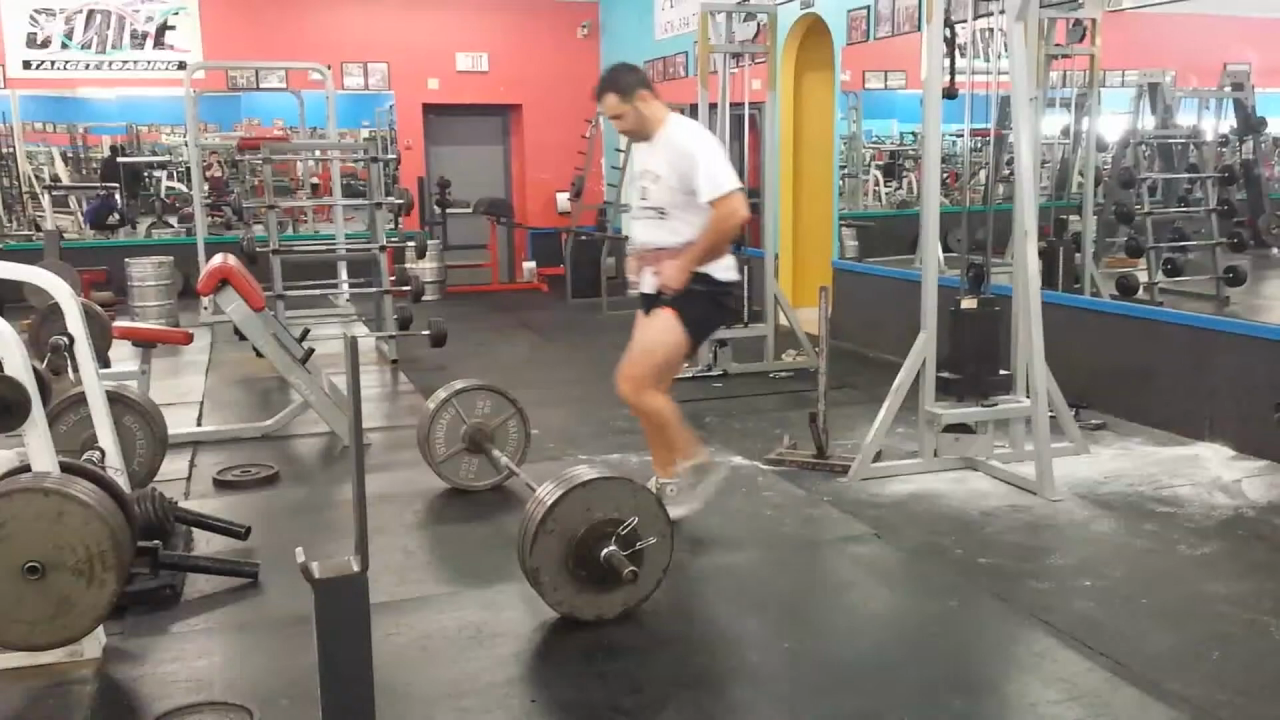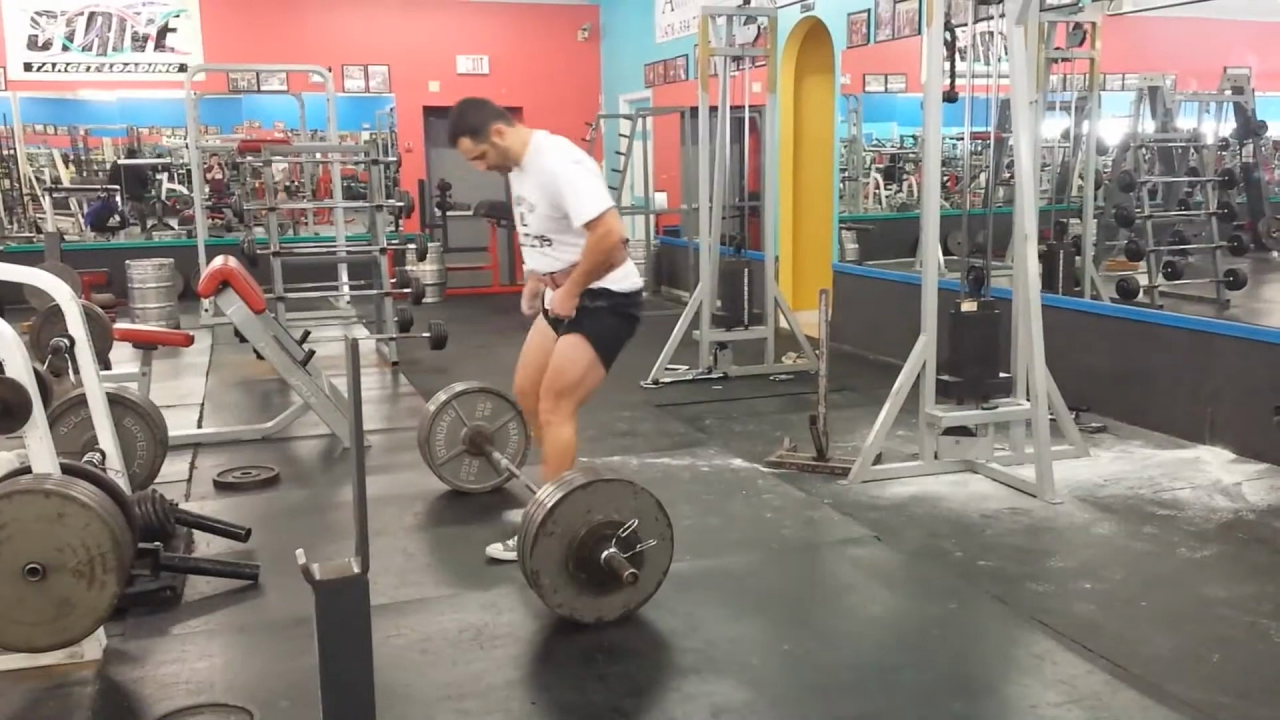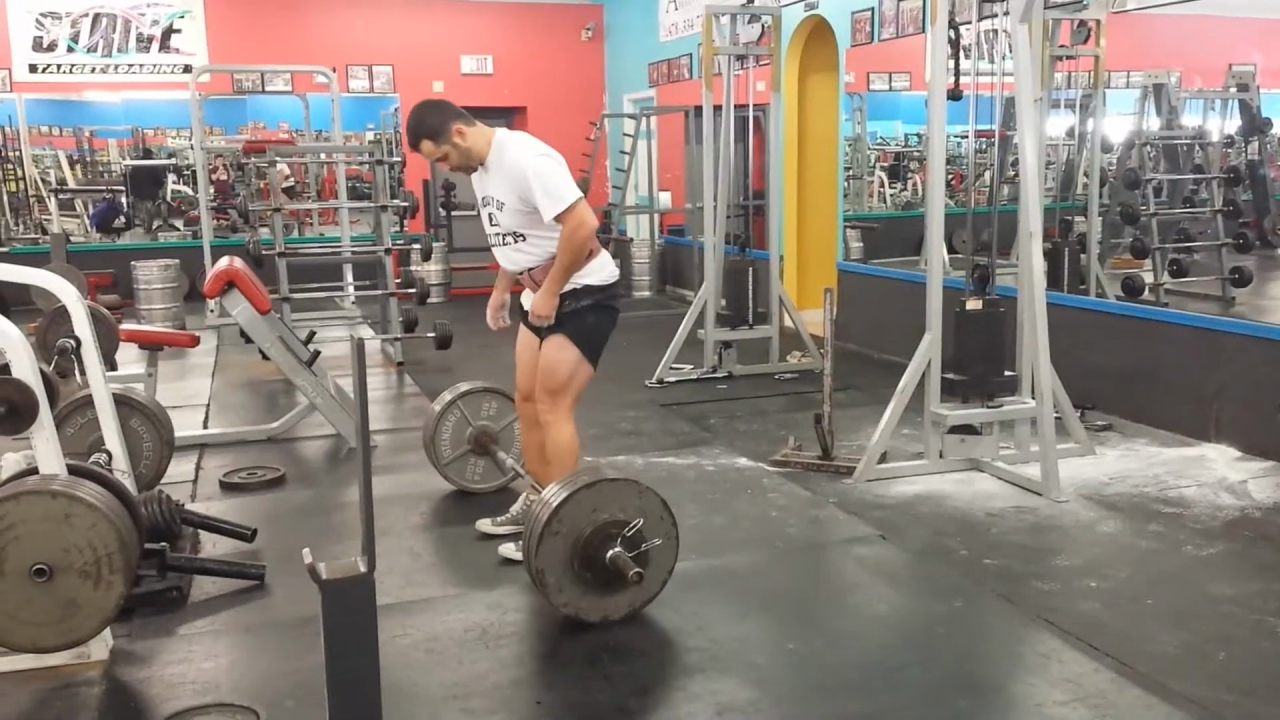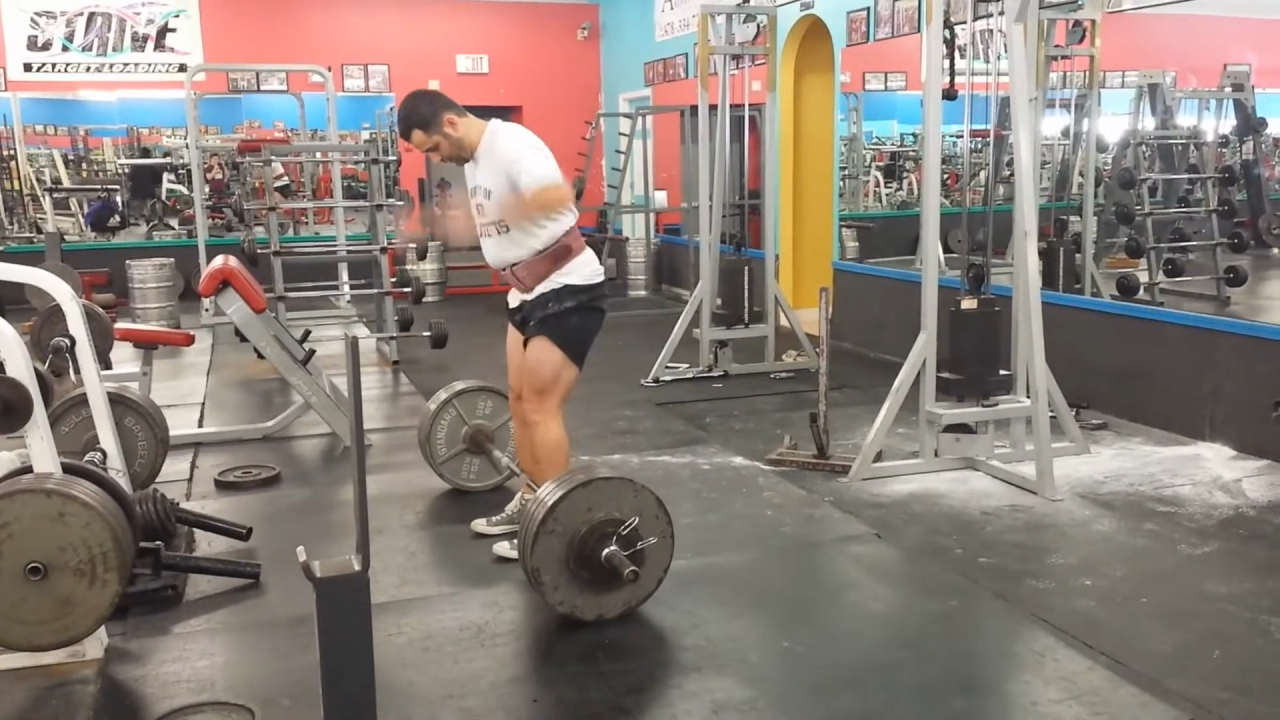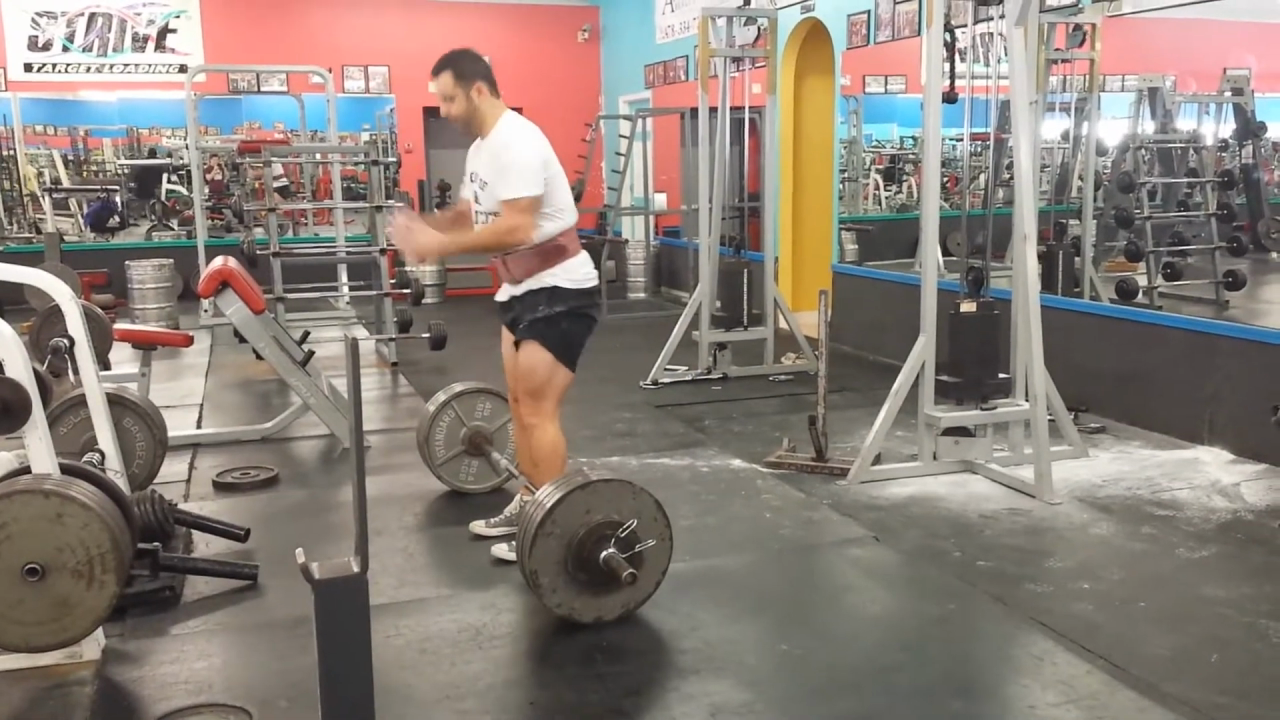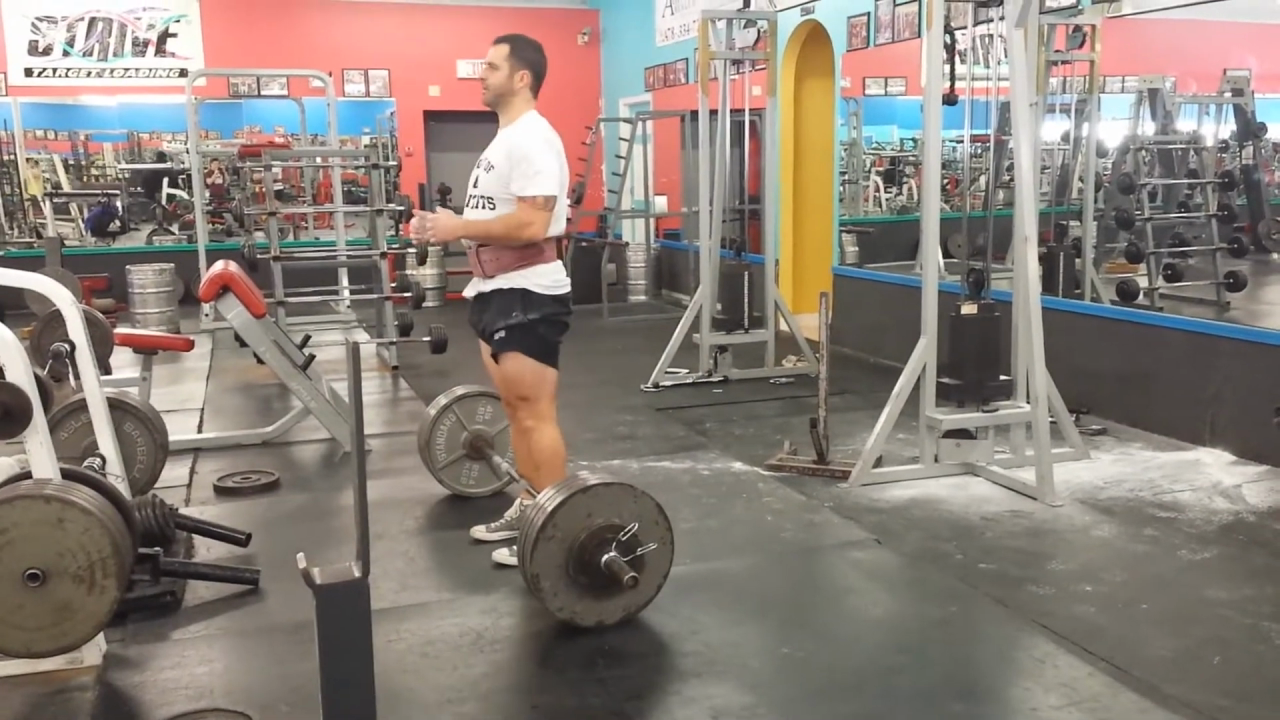
dt=0.5s
person 1, frame 1
left shoulder: (690, 142)
right shoulder: (640, 146)
left elbow: (734, 212)
left wrist: (686, 264)
right wrist: (637, 252)
left hip: (699, 285)
right hip: (659, 283)
left knee: (632, 382)
right knee: (649, 386)
left ankle: (697, 464)
right ankle: (667, 483)
person 1, frame 2
left shoulder: (559, 163)
right shoulder: (520, 165)
left elbow: (610, 233)
left wrist: (570, 290)
right wrist: (535, 278)
left hip: (605, 298)
right hip: (567, 296)
left knee: (554, 405)
right knee: (526, 393)
person 1, frame 3
left shoulder: (525, 159)
right shoulder: (481, 168)
left elbow: (582, 224)
left wrist: (551, 293)
right wrist: (501, 289)
left hip: (582, 292)
right hip: (542, 294)
left knee: (551, 406)
right knee: (527, 400)
right ankle: (537, 501)
person 1, frame 4
left shoulder: (510, 145)
right shoulder: (478, 158)
left elbow: (556, 196)
left wrist: (485, 215)
right wrist: (428, 222)
left hip: (568, 289)
right hip: (530, 291)
left knee: (539, 406)
right knee: (520, 399)
right ankle: (530, 502)
person 1, frame 5
left shoulder: (515, 142)
right shoulder: (481, 145)
left elbow: (517, 229)
right elbow: (466, 213)
left wrist: (442, 246)
right wrist: (424, 227)
left hip: (560, 291)
right hip: (526, 291)
left knee: (537, 411)
right knee: (521, 405)
right ankle: (530, 505)
person 1, frame 6
left shoulder: (533, 139)
right shoulder: (507, 138)
left elbow: (532, 223)
left wrist: (459, 227)
right wrist: (449, 223)
left hip: (528, 295)
right hip: (497, 292)
left knee: (535, 415)
right knee: (516, 410)
right ankle: (529, 508)
